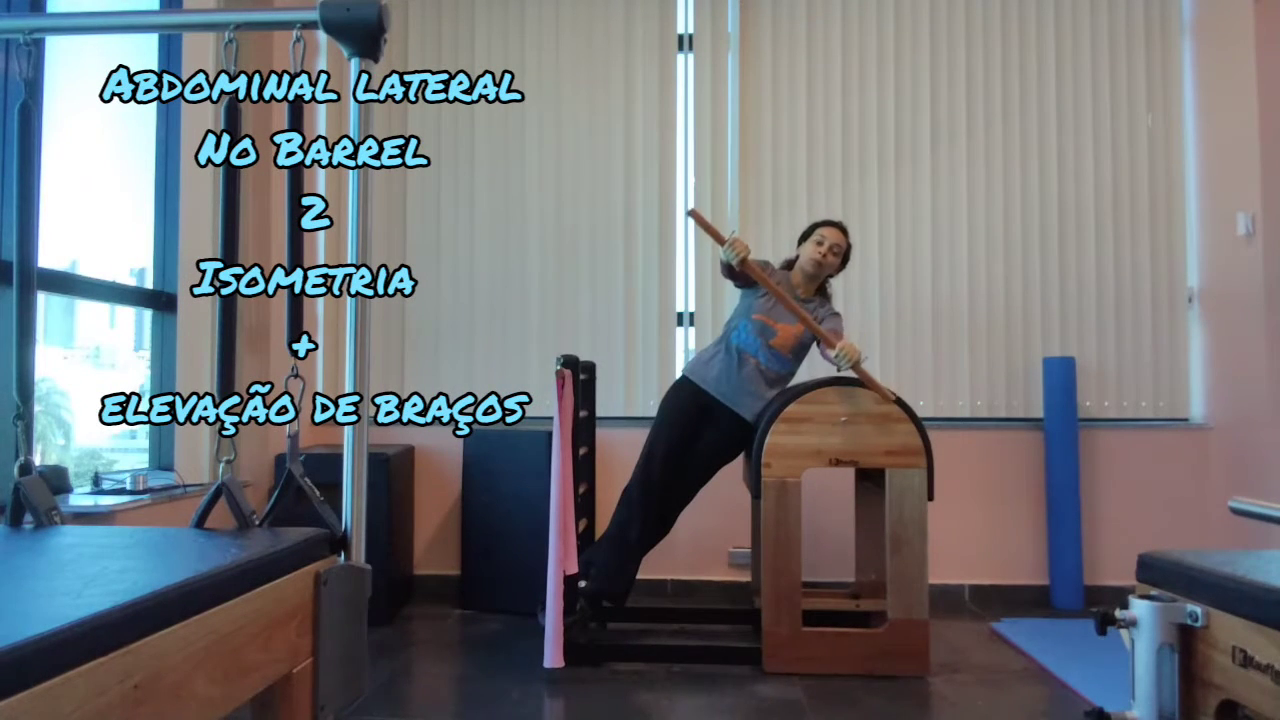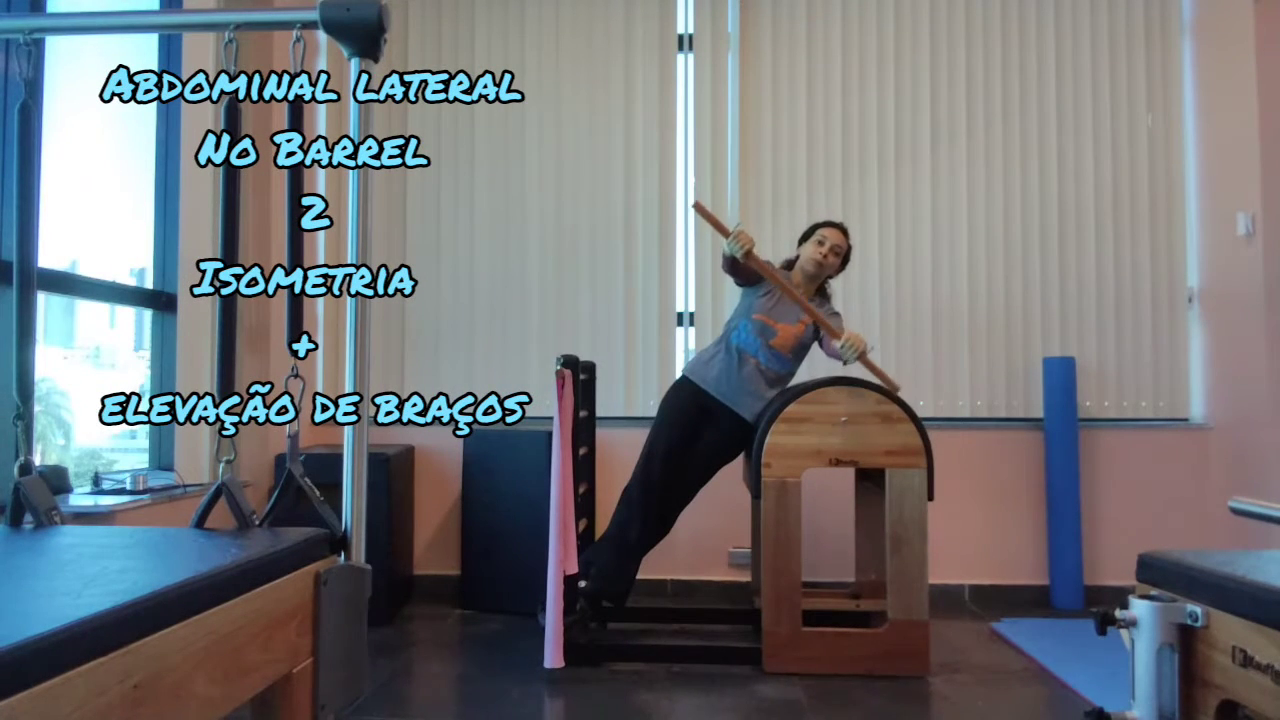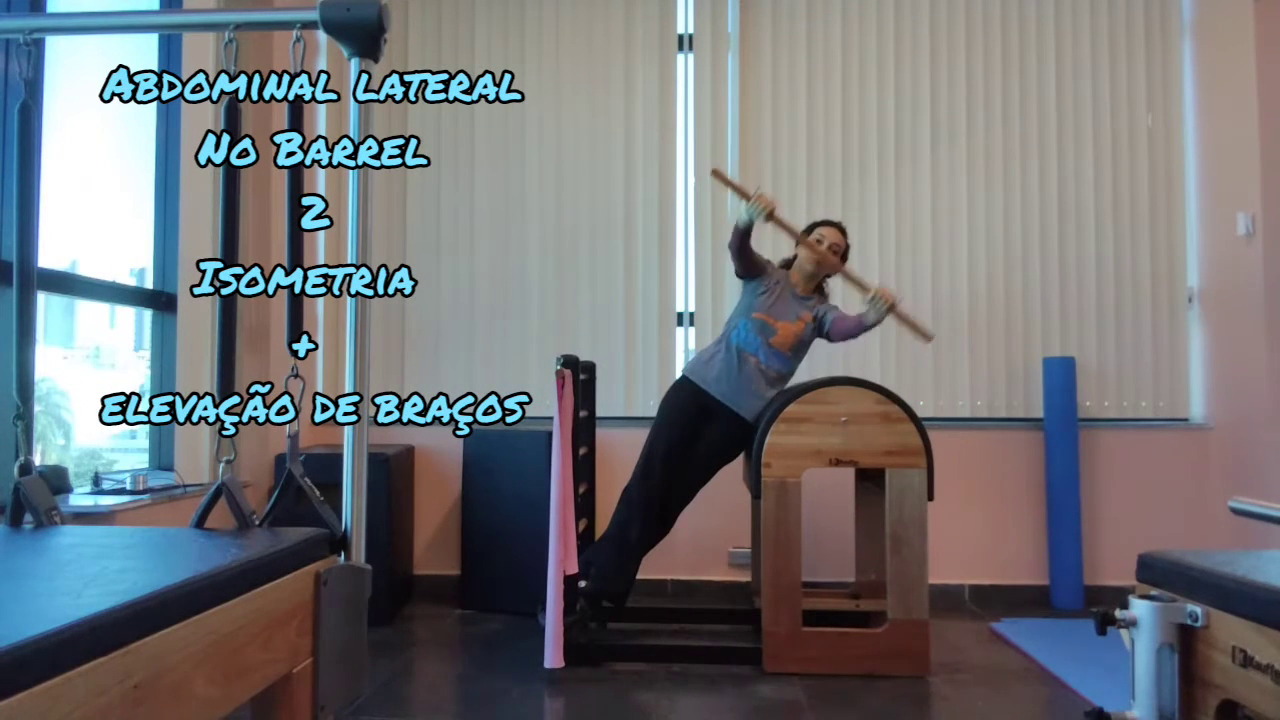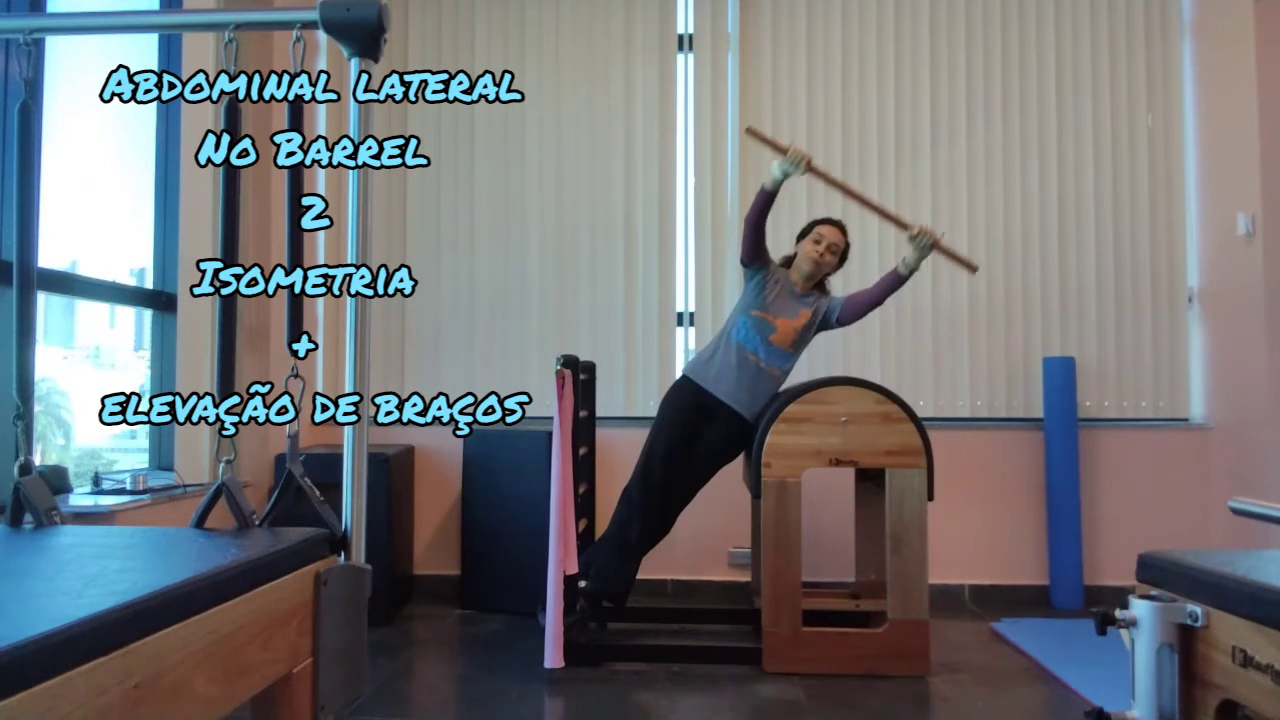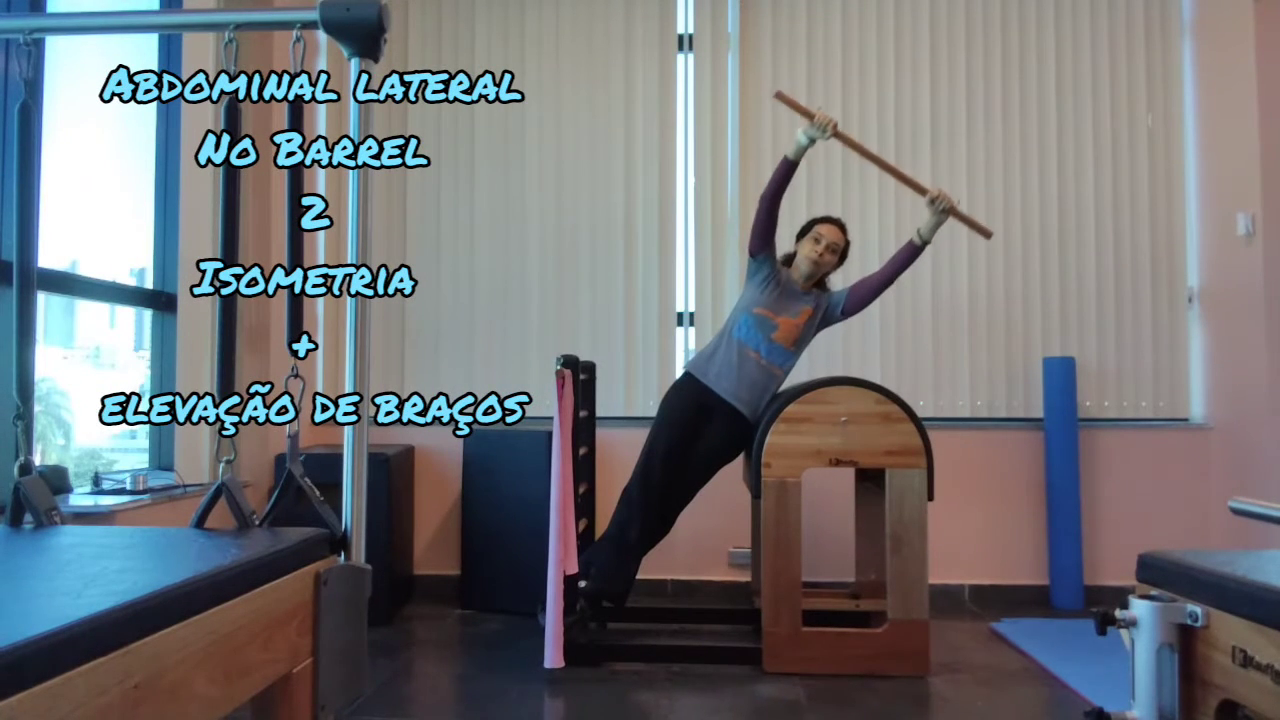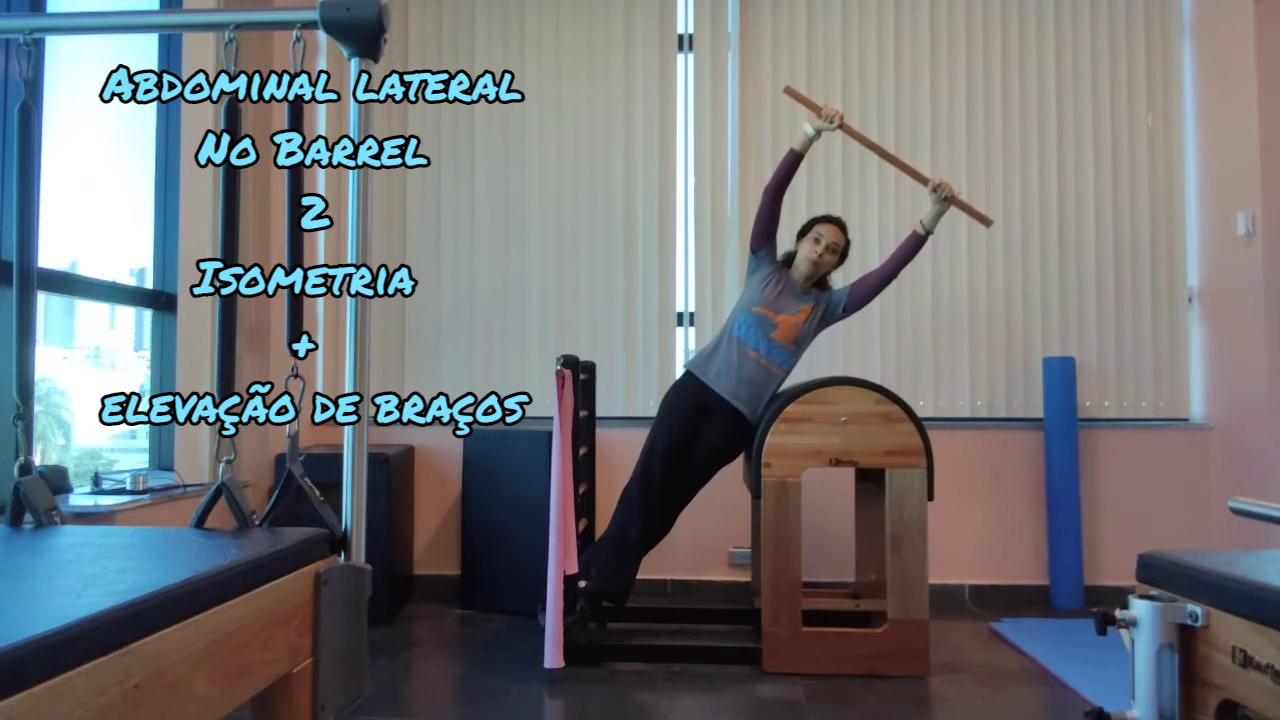
dt=0.2s
person 1, frame 1
left shoulder: (824, 313)
right shoulder: (764, 276)
left elbow: (833, 345)
right elbow: (733, 272)
left wrist: (844, 353)
right wrist: (729, 257)
left hip: (742, 416)
right hip: (698, 385)
left knee: (670, 499)
right knee: (647, 485)
left ankle: (600, 587)
right ankle: (591, 579)
person 1, frame 2
left shoulder: (824, 314)
right shoulder: (764, 279)
left elbow: (833, 344)
right elbow: (733, 267)
left wrist: (850, 349)
right wrist: (732, 249)
left hip: (742, 417)
right hip: (698, 386)
left knee: (671, 499)
right knee: (647, 485)
left ankle: (599, 588)
right ankle: (590, 580)
person 1, frame 3
left shoulder: (821, 313)
right shoulder: (762, 277)
left elbow: (847, 329)
right elbow: (737, 249)
left wrist: (874, 314)
right wrist: (748, 219)
left hip: (741, 416)
right hip: (698, 387)
left knee: (671, 499)
right knee: (648, 483)
left ankle: (601, 588)
right ankle: (593, 579)
person 1, frame 4
left shoulder: (822, 310)
right shoulder: (763, 275)
left elbow: (871, 298)
right elbow: (753, 224)
left wrist: (911, 262)
right wrist: (778, 177)
left hip: (740, 416)
right hip: (698, 387)
left knee: (671, 499)
right knee: (649, 483)
left ankle: (601, 587)
right ankle: (592, 578)
person 1, frame 5
left shoulder: (825, 307)
right shoulder: (764, 270)
left elbow: (882, 279)
right elbow: (767, 203)
left wrist: (928, 230)
right wrist: (803, 144)
left hip: (739, 414)
right hip: (698, 385)
left knee: (671, 499)
right knee: (649, 482)
left ankle: (602, 586)
right ankle: (592, 578)
person 1, frame 6
left shoulder: (827, 305)
right shoulder: (764, 269)
left elbow: (887, 272)
right elbow: (771, 197)
left wrist: (931, 220)
right wrist: (809, 136)
left hip: (739, 414)
right hip: (698, 384)
left knee: (671, 498)
right knee: (648, 482)
left ankle: (602, 585)
right ankle: (593, 578)
